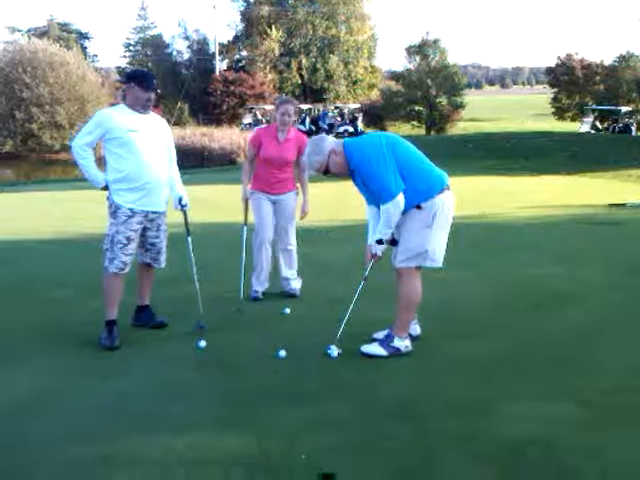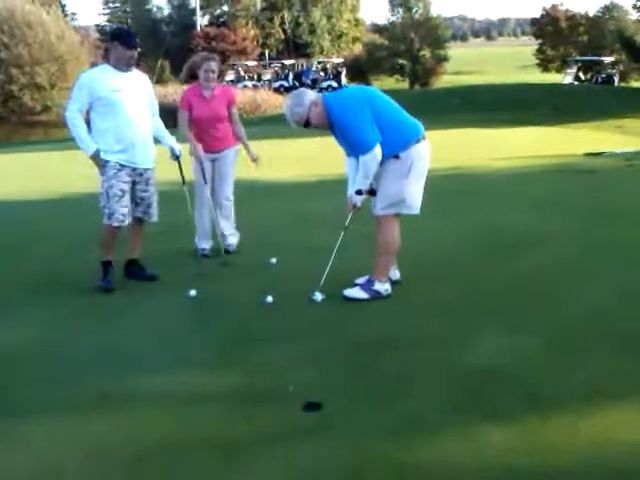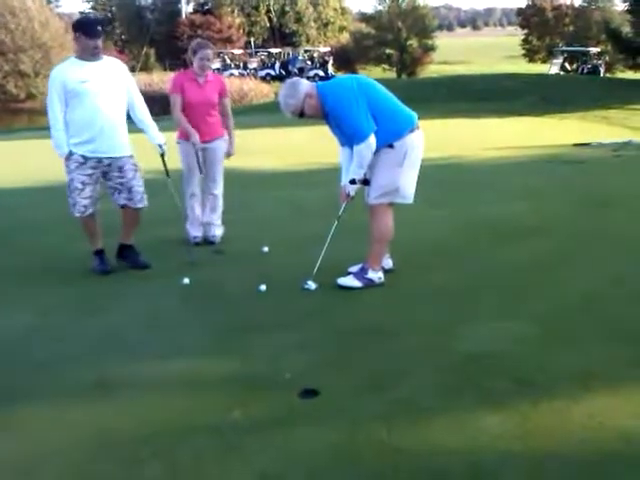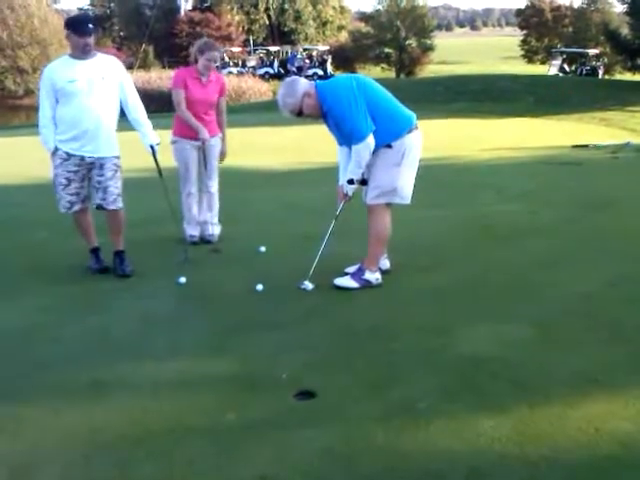
dt=0.7s
person 1, frame 1
left shoulder: (160, 123)
right shoulder: (108, 117)
left elbow: (170, 161)
right elbow: (79, 145)
left wrist: (179, 191)
right wrist: (99, 179)
left hip: (157, 205)
right hip: (126, 205)
left knee: (150, 260)
right knee: (117, 264)
left ankle: (142, 310)
right ankle: (110, 324)
person 1, frame 2
left shoulder: (142, 79)
right shoulder: (92, 79)
left elbow: (152, 116)
right elbow: (72, 114)
left wrist: (169, 140)
right wrist: (90, 149)
left hip: (144, 161)
right hip: (114, 161)
left knee: (140, 216)
right knee: (115, 217)
left ankle: (133, 263)
right ankle: (106, 266)
person 1, frame 3
left shoulder: (117, 67)
right shoulder: (62, 73)
left elbow: (136, 104)
right elbow: (56, 116)
left wrist: (154, 134)
right wrist: (64, 151)
left hip: (119, 152)
right hip: (83, 154)
left knee: (134, 201)
right knee: (85, 208)
left ankle: (126, 248)
right ankle: (99, 254)
person 1, frame 4
left shoulder: (112, 65)
right shoulder: (53, 71)
left elbow: (132, 103)
right elbow: (46, 113)
left wrist: (149, 135)
right wrist: (51, 146)
left hip: (106, 150)
right hip: (69, 152)
left knee: (113, 204)
right knee: (77, 206)
left ankle: (119, 254)
right ankle: (94, 252)
person 2, frame 1
left shoulder: (366, 153)
right shoulder: (355, 159)
left elbow: (393, 201)
right elbow: (374, 201)
left wrist: (381, 240)
right wrist: (372, 241)
left hip: (430, 201)
right hip: (416, 203)
left knee: (407, 267)
right knee: (404, 265)
left ankle: (399, 338)
right ankle: (409, 324)
person 2, frame 2
left shoulder: (344, 106)
right shoulder: (335, 113)
left elbow: (371, 152)
right elbow: (354, 153)
left wrist: (359, 190)
right wrist: (352, 192)
left hip: (406, 151)
right hip: (394, 153)
left knee: (386, 215)
right knee: (384, 214)
left ankle: (380, 283)
right ankle: (389, 270)
person 2, frame 3
left shoulder: (340, 95)
right shoulder: (329, 102)
left elbow: (365, 142)
right elbow: (348, 142)
left wrist: (353, 180)
right wrist: (346, 181)
left hip: (400, 140)
right hip: (388, 142)
left knee: (380, 204)
right knee: (377, 202)
left ankle: (373, 271)
right ankle: (381, 259)
person 2, frame 4
left shoulder: (338, 95)
right shoulder: (327, 101)
left elbow: (364, 141)
right elbow: (346, 142)
left wrist: (352, 180)
right wrist: (343, 181)
left hip: (398, 141)
right hip: (386, 143)
left knee: (378, 204)
right knee: (376, 202)
left ankle: (370, 272)
right ankle: (379, 259)
person 3, frame 1
left shoulder: (300, 139)
right shoulder: (260, 134)
left elbow: (302, 171)
right elbow: (248, 161)
left wrist: (305, 200)
right wrist: (245, 186)
left hip: (286, 194)
right hip: (261, 193)
left knee: (287, 240)
right knee: (263, 238)
left ankle: (291, 282)
right ankle: (258, 285)
person 3, frame 2
left shoulder: (227, 93)
right shoulder: (188, 95)
left elbow: (236, 123)
right elbow: (183, 125)
left wrist: (248, 148)
right wrist: (194, 144)
left hip: (226, 150)
right hip: (202, 152)
left knee: (224, 195)
right knee: (203, 196)
left ankle: (229, 238)
right ankle: (203, 242)
person 3, frame 3
left shoulder: (219, 81)
right shoulder: (179, 79)
left elbow: (227, 114)
right elbow: (176, 112)
left wrist: (231, 141)
right wrist: (191, 132)
left hip: (216, 140)
right hip: (189, 141)
left knee: (214, 186)
right knee: (193, 186)
left ankle: (213, 229)
right ankle: (195, 230)
person 3, frame 4
left shoulder: (219, 81)
right shoulder: (181, 75)
left elbow: (221, 113)
right elbow: (180, 108)
left wrist: (223, 141)
right wrist: (199, 129)
left hip: (211, 138)
right hip: (185, 139)
left knee: (210, 184)
right knee: (189, 185)
left ankle: (210, 228)
right ankle: (192, 229)
